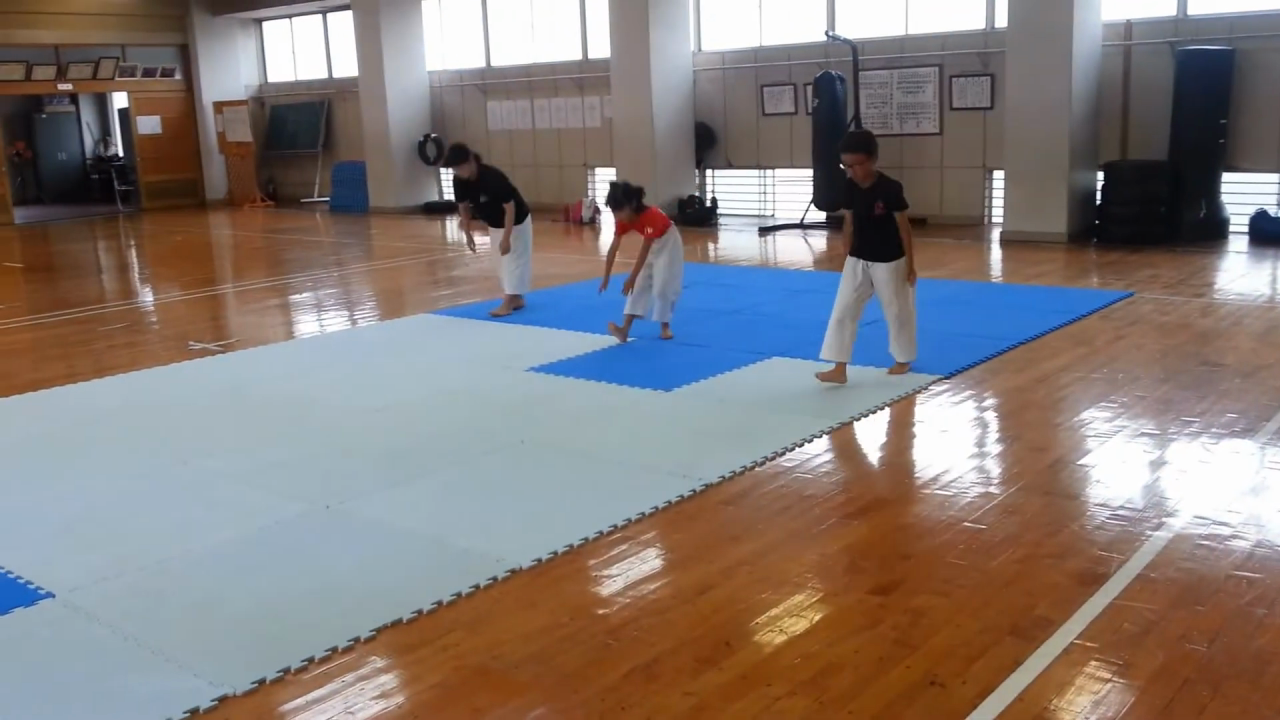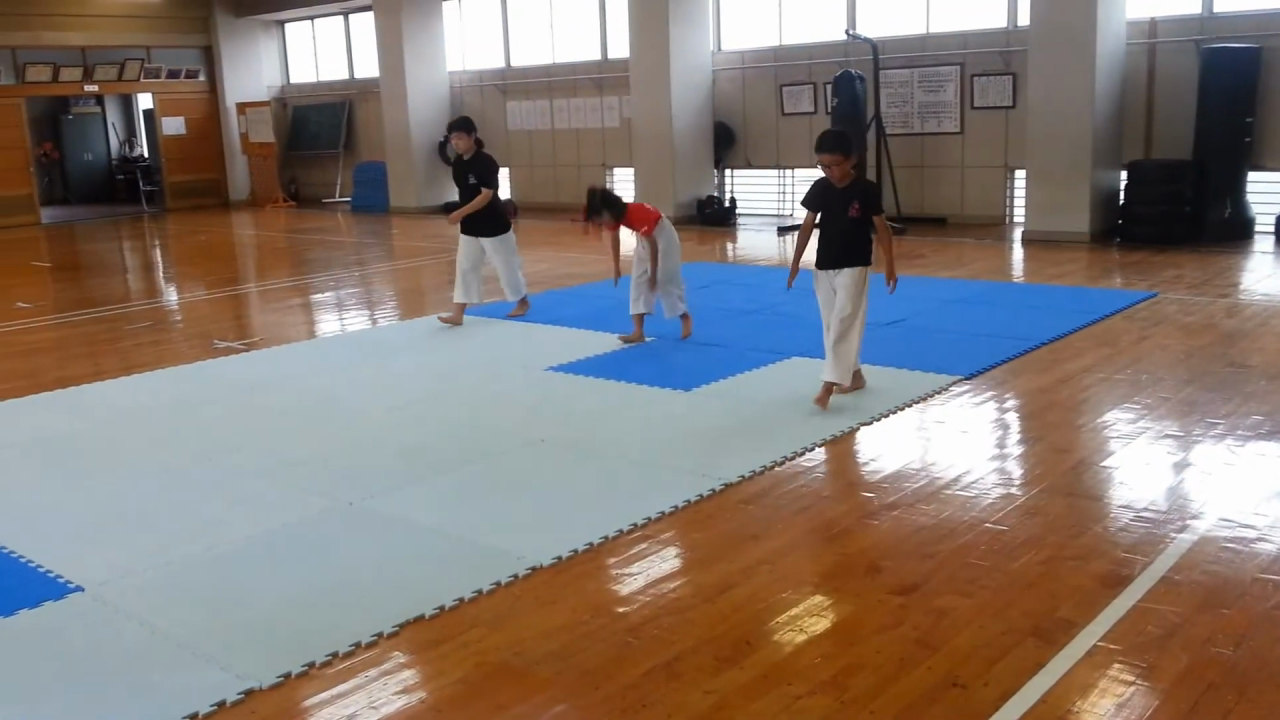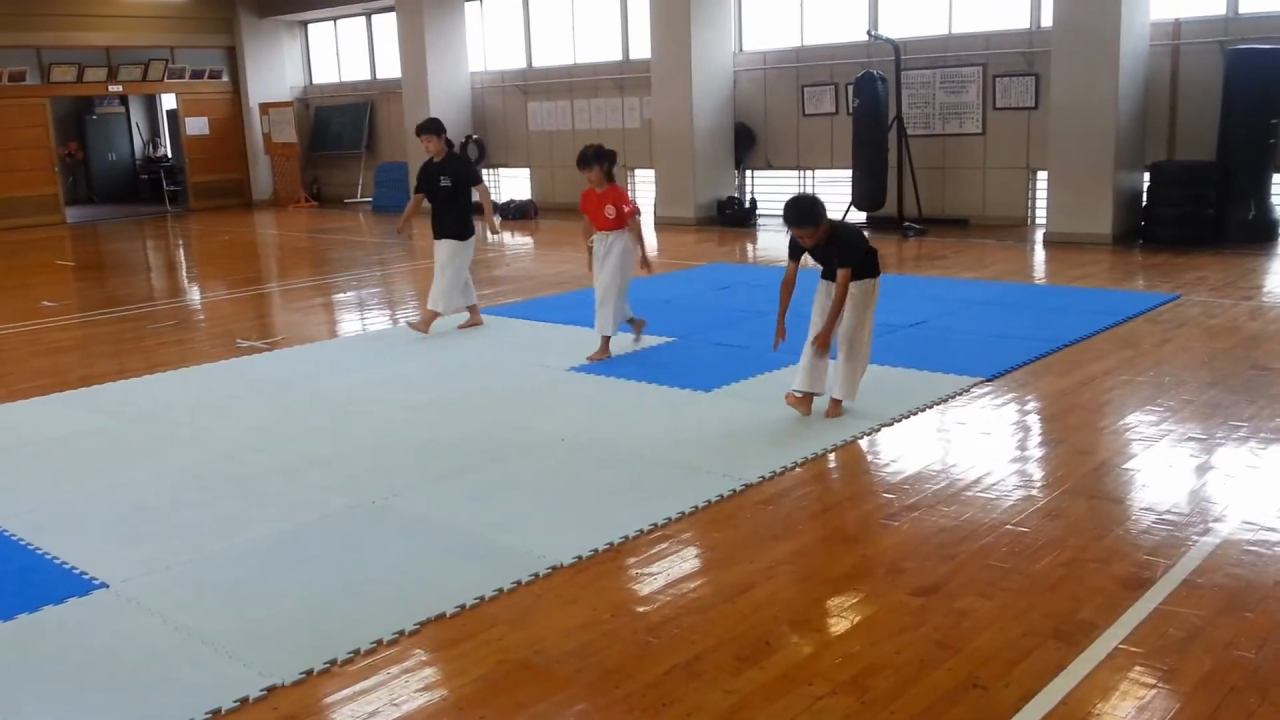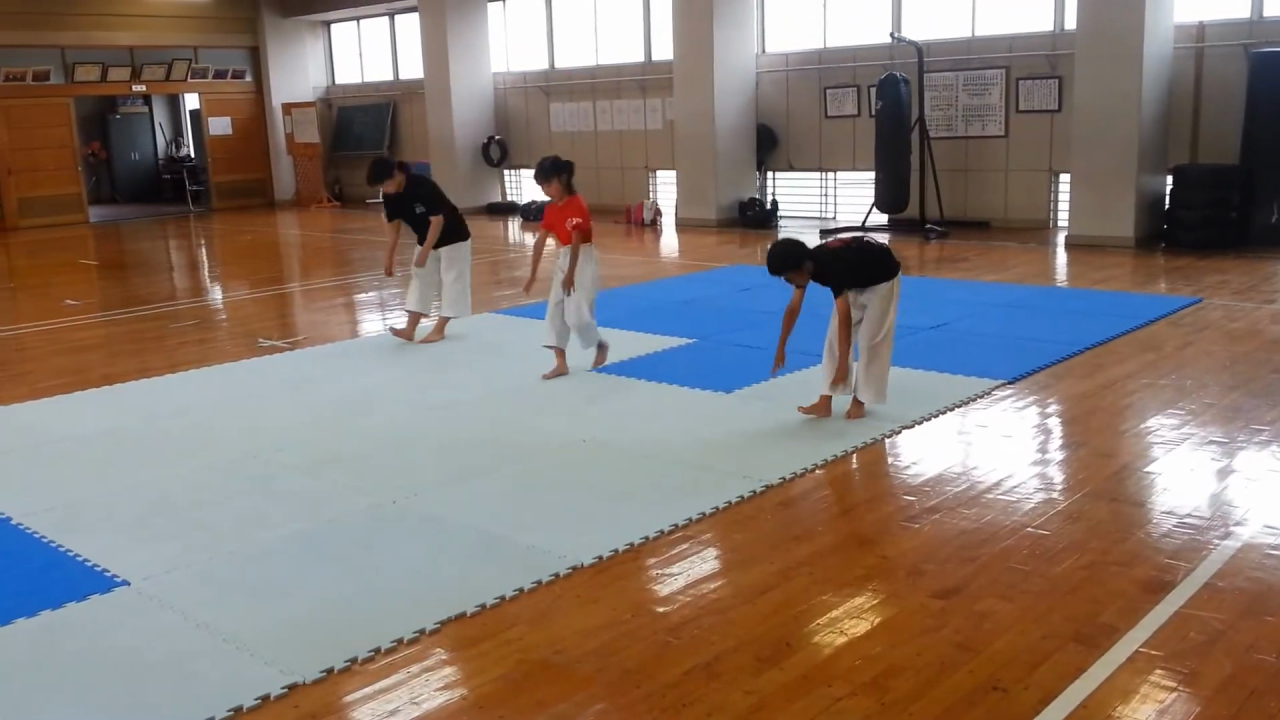
dt=0.5s
person 1, frame 1
left shoulder: (890, 189)
right shoulder: (849, 187)
left elbow: (903, 225)
left wrist: (909, 262)
right wrist: (848, 252)
left hip: (888, 261)
right hip: (857, 259)
left knee: (897, 311)
right knee: (844, 310)
left ankle: (903, 359)
right ankle: (839, 368)
person 1, frame 2
left shoulder: (866, 190)
right shoulder: (819, 188)
left elbow: (882, 229)
right elbow: (807, 226)
left wrist: (889, 266)
right wrist: (795, 263)
left hip: (853, 268)
right hip: (824, 268)
left knee: (843, 326)
right knee: (831, 325)
left ankle: (829, 385)
right ankle: (854, 375)
person 1, frame 3
left shoulder: (845, 239)
right shoulder: (798, 239)
left elbow: (842, 289)
right elbow: (789, 280)
left wrist: (828, 332)
right wrist: (780, 322)
left hip: (861, 279)
right hip: (830, 279)
left knee: (850, 339)
right knee: (815, 337)
left ankle: (837, 399)
right ankle: (805, 398)
person 1, frame 4
left shoulder: (833, 265)
right shoulder: (807, 264)
left elbow: (844, 316)
right elbow: (793, 308)
left wrist: (844, 363)
right wrist: (780, 348)
left hip: (881, 280)
right hip: (855, 282)
left knee: (872, 339)
right knee: (834, 338)
left ankle: (860, 400)
right ankle: (825, 402)
person 2, frame 1
left shoulder: (493, 178)
right shoulder: (459, 181)
left elbow: (510, 208)
right elbow: (463, 207)
left wrist: (506, 238)
right wrist: (468, 233)
left hip: (516, 220)
right hip: (494, 223)
left knee: (513, 260)
right knee: (503, 261)
left ankle: (508, 303)
right ankle: (517, 297)
person 2, frame 2
left shoulder: (486, 163)
right shoulder: (457, 164)
left elbow: (487, 195)
left wrist: (461, 213)
left hip: (494, 226)
right hip: (469, 229)
left knee: (506, 265)
right knee: (465, 268)
left ankle: (523, 302)
right ankle: (458, 314)
person 2, frame 3
left shoulder: (460, 164)
right shoulder: (426, 169)
left elbow: (482, 189)
right elbow: (418, 197)
left wrist: (489, 218)
right wrist: (405, 219)
left hip: (459, 231)
right hip: (441, 232)
left knee: (446, 276)
right knee: (458, 275)
left ankle: (426, 322)
right ankle: (475, 315)
person 2, frame 4
left shoulder: (424, 187)
right shoulder: (390, 195)
left elbow: (437, 221)
right elbow: (394, 226)
left wrist: (424, 253)
right wrist: (390, 257)
left hip: (453, 238)
right hip: (426, 244)
left knee: (452, 281)
right knee: (420, 281)
left ankle: (439, 329)
right ankle: (410, 329)
person 3, frame 1
left shoulder: (650, 216)
right shoulder: (623, 219)
left elbow: (644, 251)
right elbow: (613, 249)
left wrist: (631, 278)
right wrist: (606, 277)
left hip: (668, 242)
right hip: (651, 246)
left knee: (662, 286)
right knee: (640, 285)
left ankle: (665, 326)
right ankle: (625, 330)
person 3, frame 2
left shoulder: (635, 214)
right shoulder: (613, 217)
left elbow: (652, 244)
right elbow: (614, 240)
left wrist: (653, 274)
right wrist: (616, 267)
left hip: (661, 233)
right hip: (646, 234)
left knee: (666, 280)
right knee: (639, 280)
left ankle: (685, 317)
right ankle: (638, 331)
person 3, frame 3
left shoulder: (618, 194)
right shoulder: (587, 196)
left elbow: (634, 225)
left wrist: (643, 255)
right wrist: (590, 255)
left hip: (618, 245)
right hip: (599, 246)
left knee: (609, 295)
right knee: (604, 295)
left ankle: (604, 347)
right ankle: (635, 323)
person 3, frame 4
left shoulder: (577, 205)
right shoulder: (550, 208)
left elbow: (577, 241)
right elbow: (540, 241)
left wrist: (570, 274)
right wrist: (532, 275)
left hip: (583, 259)
right hip: (562, 259)
left knee: (576, 313)
right knee: (555, 311)
left ankle: (600, 344)
right ankle: (561, 363)
